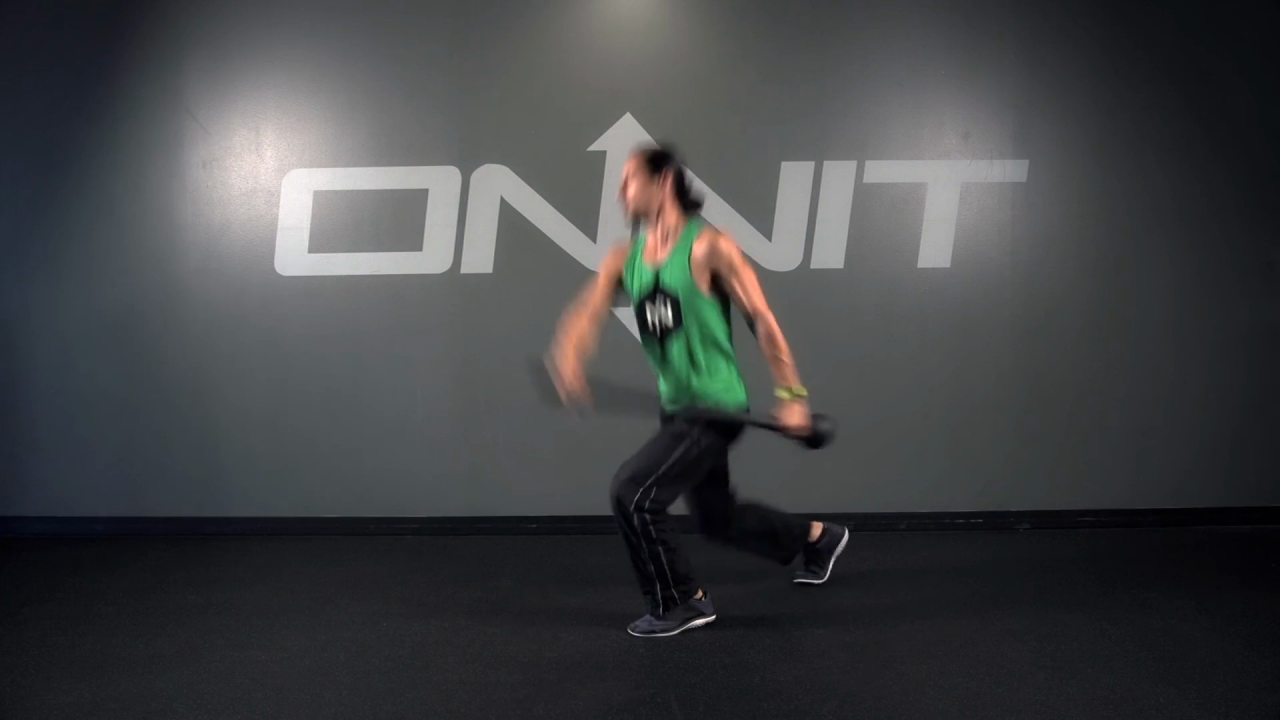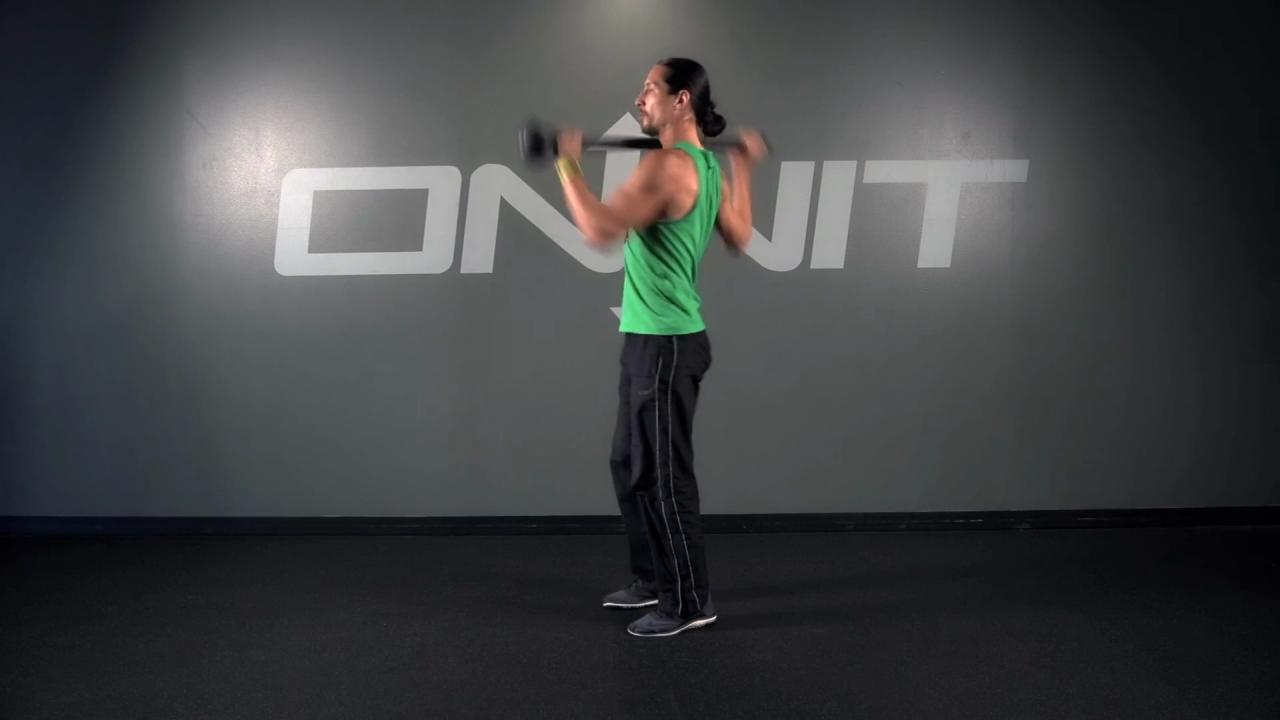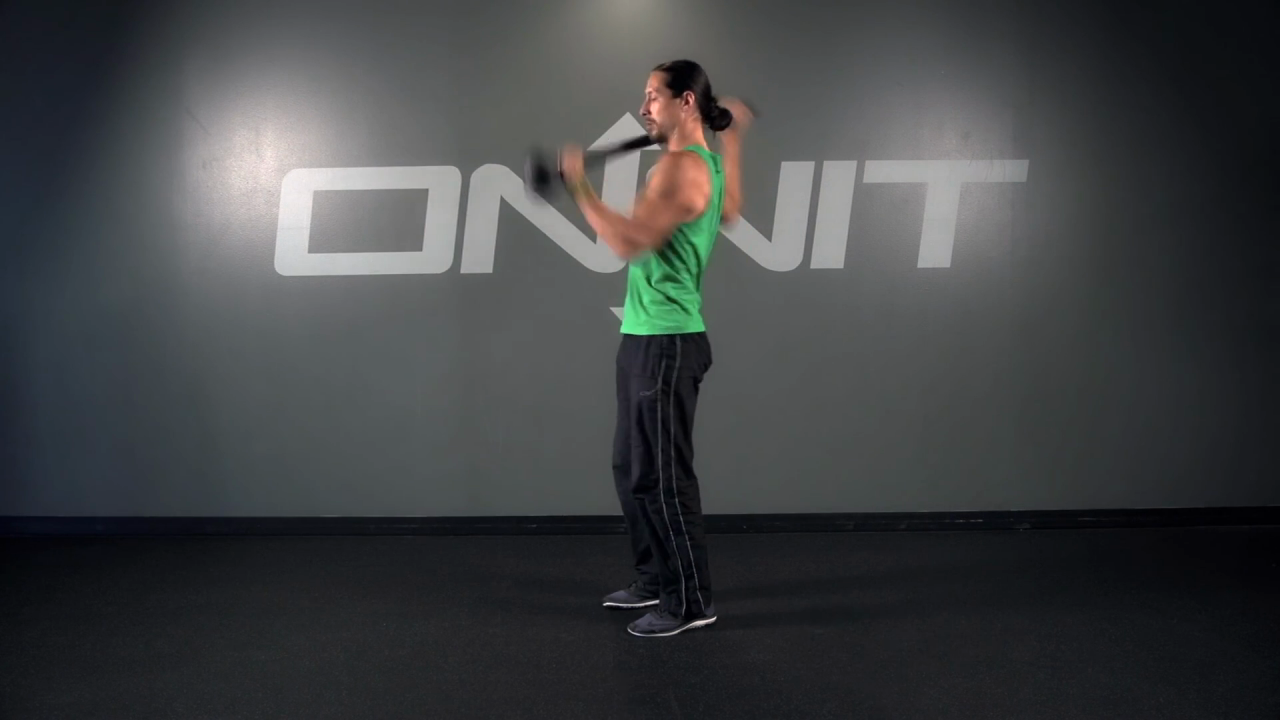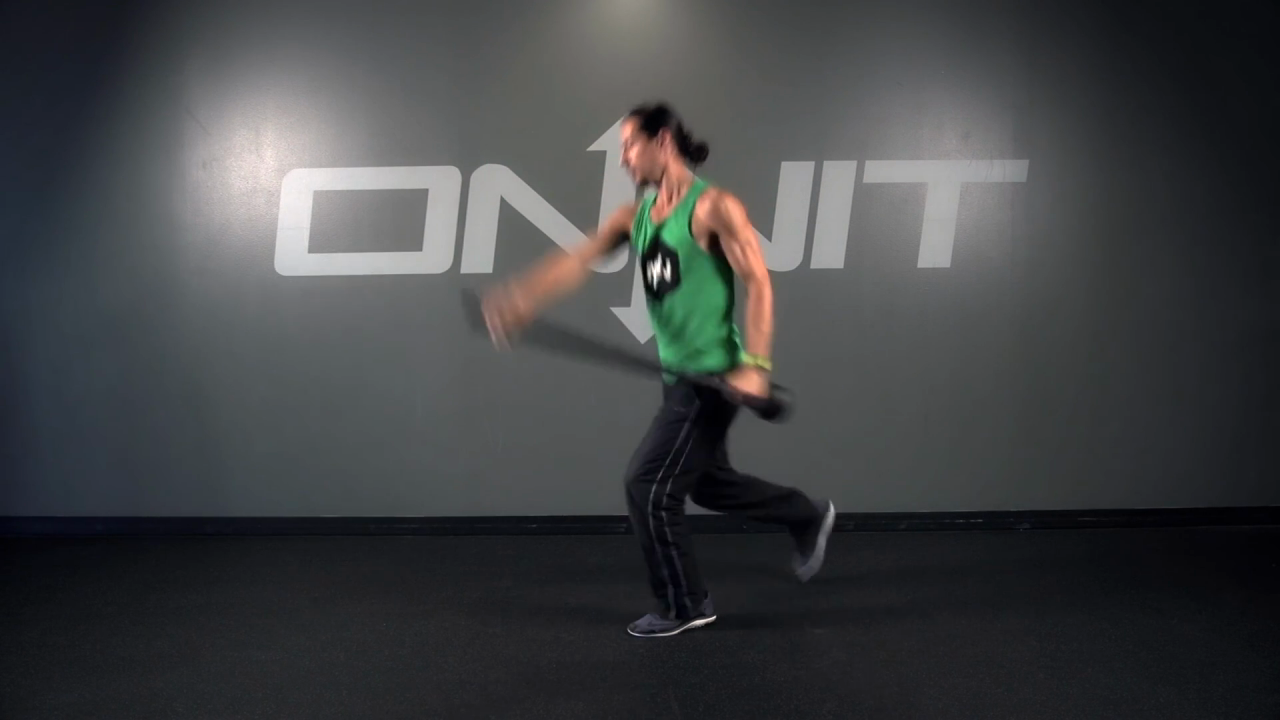
dt=0.5s
person 1, frame 1
left shoulder: (709, 248)
right shoulder: (624, 259)
left elbow: (763, 321)
right elbow: (587, 315)
left wrist: (792, 395)
right wrist: (570, 362)
left hip: (714, 409)
right hip: (678, 408)
left knee: (632, 492)
right knee: (715, 513)
left ankle: (679, 606)
right ankle: (818, 539)
person 1, frame 2
left shoulder: (666, 166)
right shoulder: (700, 163)
left elbow: (600, 230)
right elbow: (737, 238)
left wrist: (568, 162)
right wrist: (743, 168)
left hip: (667, 345)
right hip: (647, 339)
left knee: (659, 476)
right knee: (629, 466)
left ankle: (689, 602)
right ankle: (654, 578)
person 1, frame 3
left shoulder: (681, 169)
right shoulder: (704, 162)
left elbow: (629, 241)
right elbow: (727, 212)
left wrist: (578, 179)
right wrist: (732, 138)
left hip: (669, 344)
right hip: (643, 340)
left knee: (662, 475)
right knee: (632, 468)
left ankle: (691, 601)
right ankle: (657, 579)
person 1, frame 4
left shoulder: (714, 205)
right shoulder: (637, 214)
left elbow: (758, 283)
right elbow: (578, 262)
left wrist: (754, 364)
right wrist: (521, 298)
left hip: (715, 379)
right hip: (681, 376)
left knee: (648, 485)
right knee: (705, 479)
left ankle: (685, 605)
right ankle: (809, 517)
